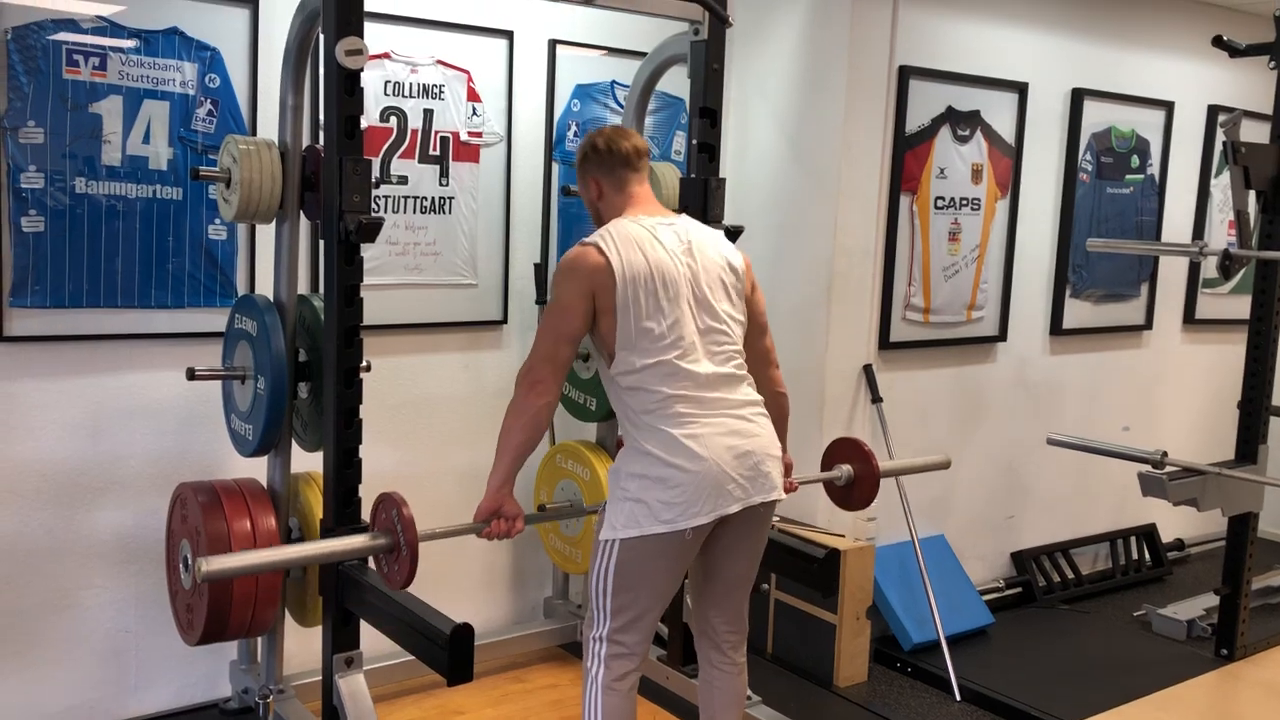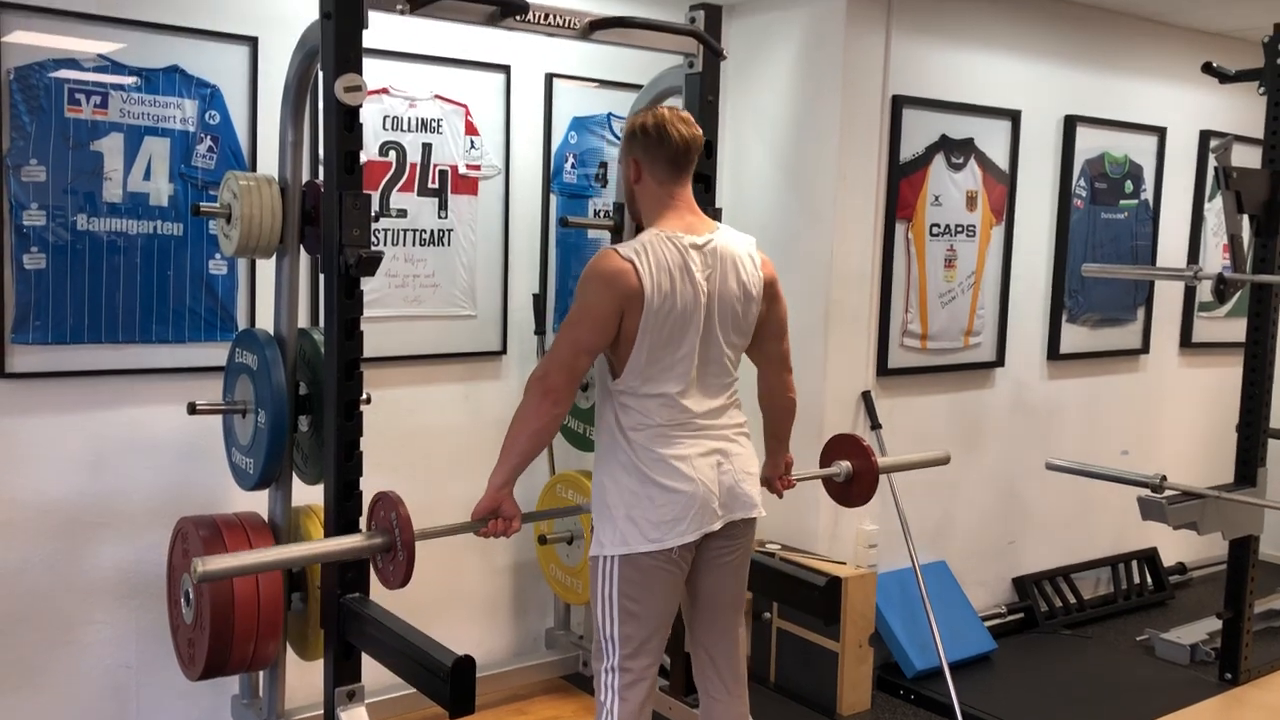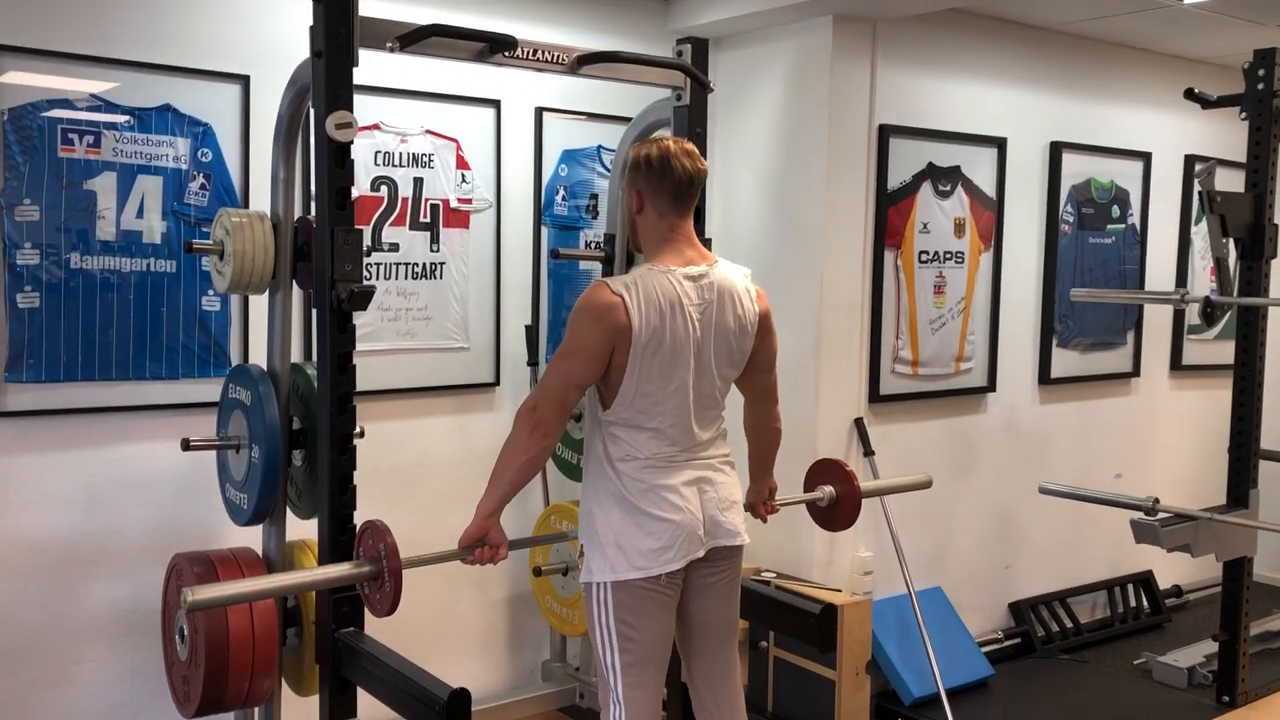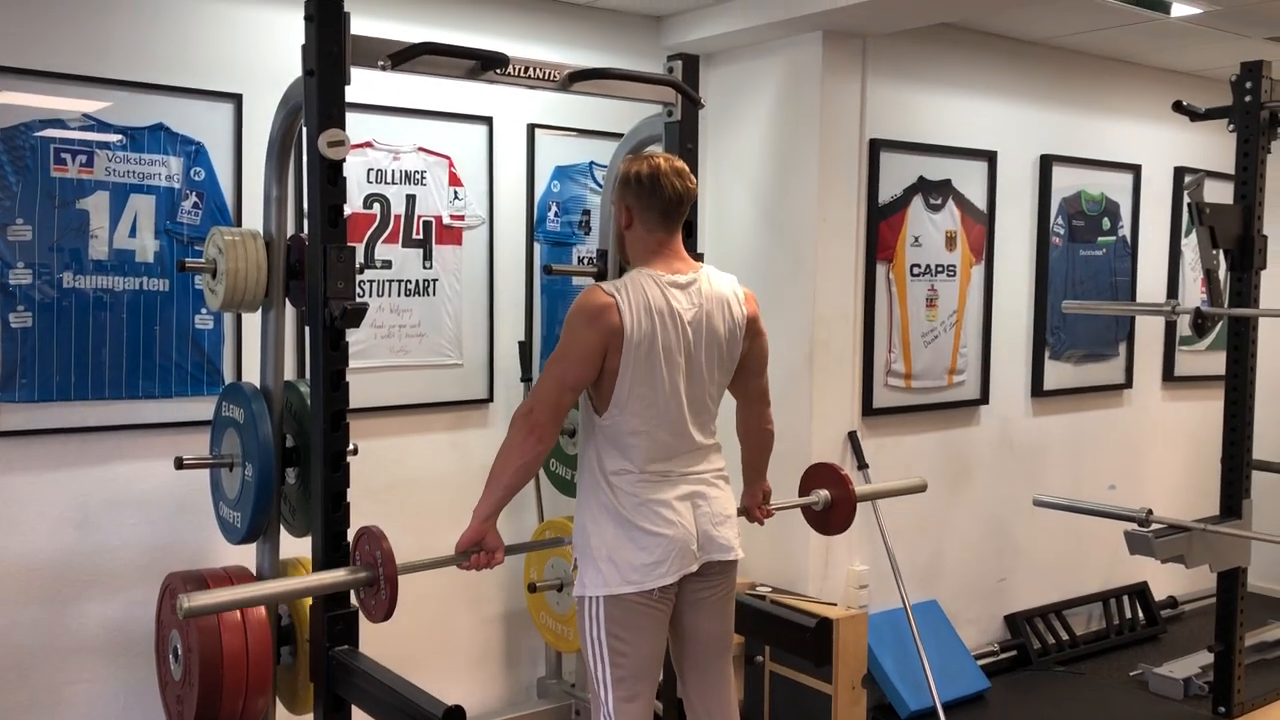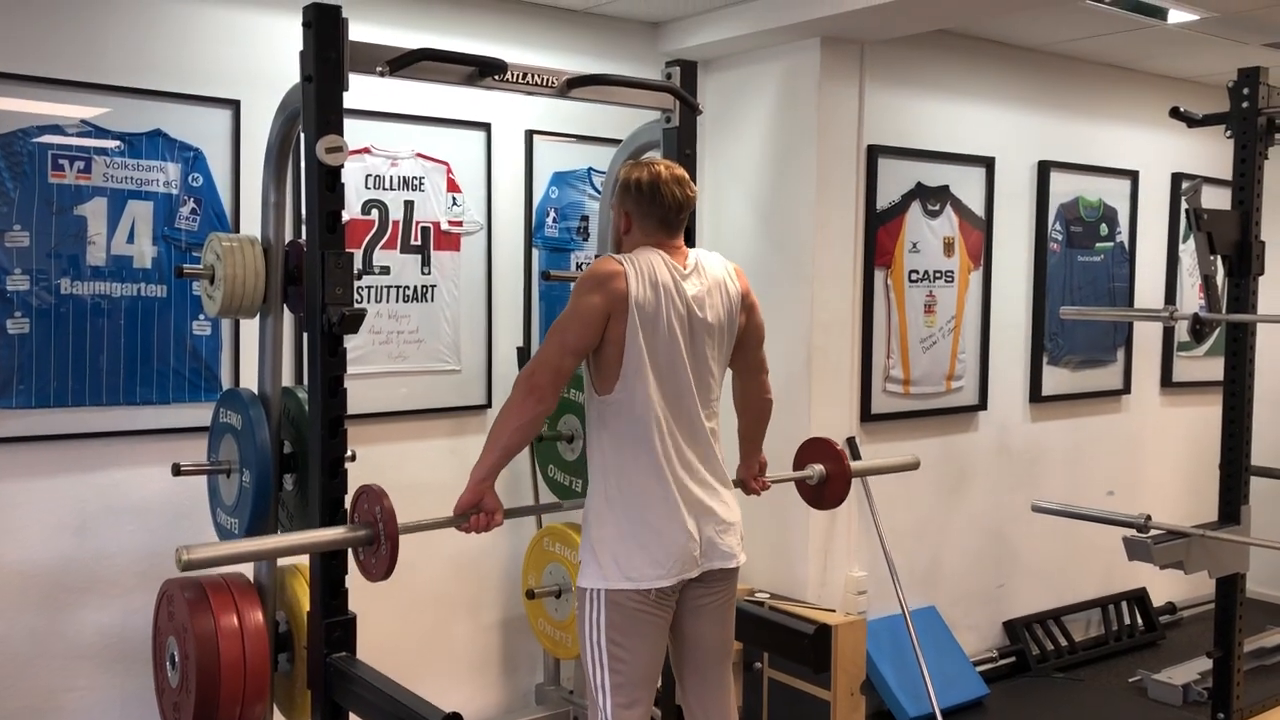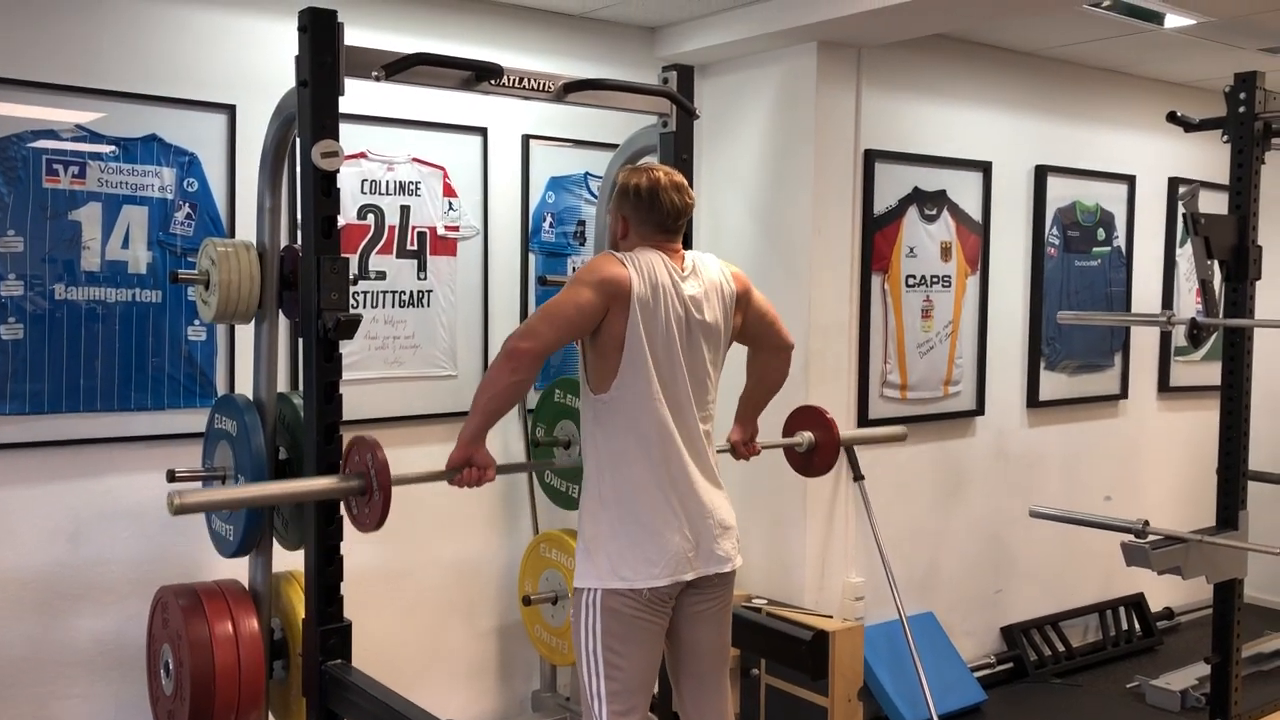
dt=0.5s
person 1, frame 1
left shoulder: (592, 259)
right shoulder: (724, 248)
left elbow: (539, 382)
left wrist: (499, 488)
right wrist: (779, 453)
left hip: (672, 474)
right hip: (753, 462)
left knee: (614, 648)
right knee: (725, 636)
person 1, frame 2
left shoulder: (620, 269)
right shoulder: (754, 262)
left elbow: (552, 388)
right elbow: (778, 376)
left wrist: (499, 487)
right wrist: (777, 457)
left hip: (651, 500)
right hip: (732, 485)
right knee: (723, 662)
person 1, frame 3
left shoulder: (613, 303)
right shoulder: (749, 297)
left elbow: (544, 417)
right elbow: (764, 406)
left wrist: (486, 515)
right wrist: (761, 482)
left hip: (637, 531)
right hip: (716, 515)
person 1, frame 4
left shoulder: (606, 308)
right shoulder: (737, 301)
left elbow: (538, 422)
right elbow: (757, 407)
left wrist: (483, 520)
right wrist: (755, 486)
left hip: (633, 544)
right hip: (712, 528)
person 1, frame 5
left shoulder: (614, 280)
right shoulder: (729, 280)
left elbow: (539, 386)
right elbow: (755, 379)
left wrist: (481, 482)
right wrist: (751, 458)
left hip: (636, 546)
right hip: (715, 532)
person 1, frame 6
left shoulder: (614, 277)
right shoulder: (725, 281)
left elbow: (521, 353)
right elbow: (778, 349)
left wrist: (470, 441)
right wrist: (746, 424)
left hip: (631, 551)
right hip: (710, 539)
